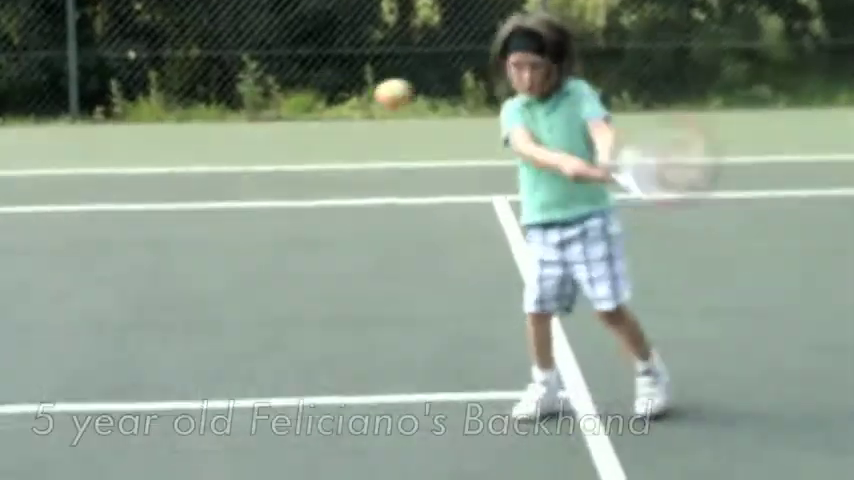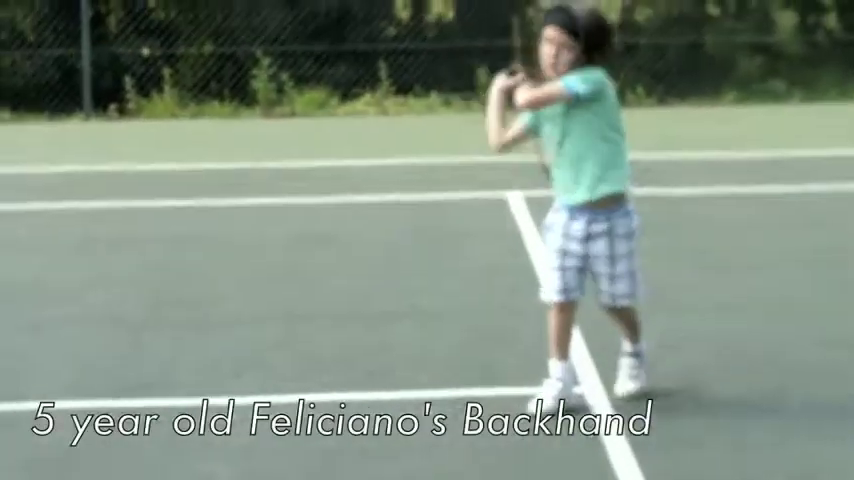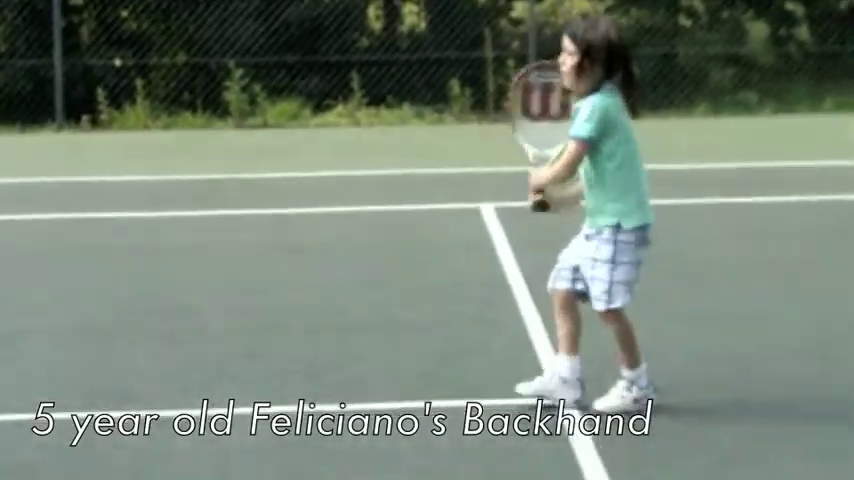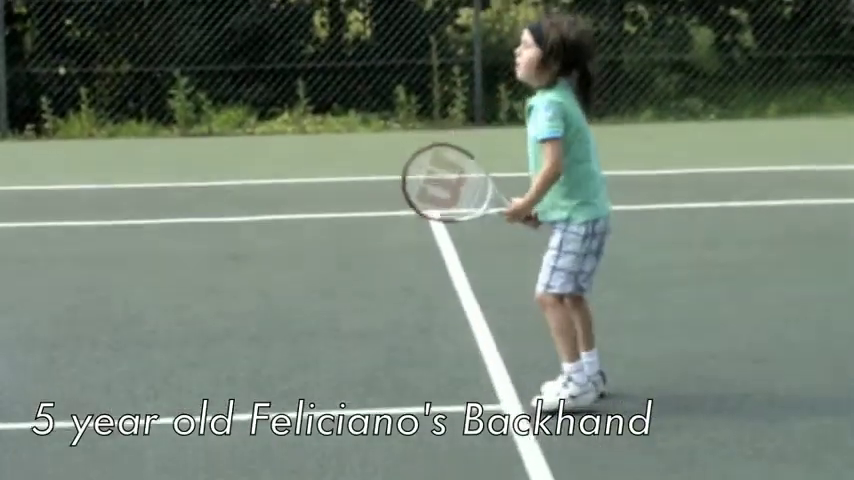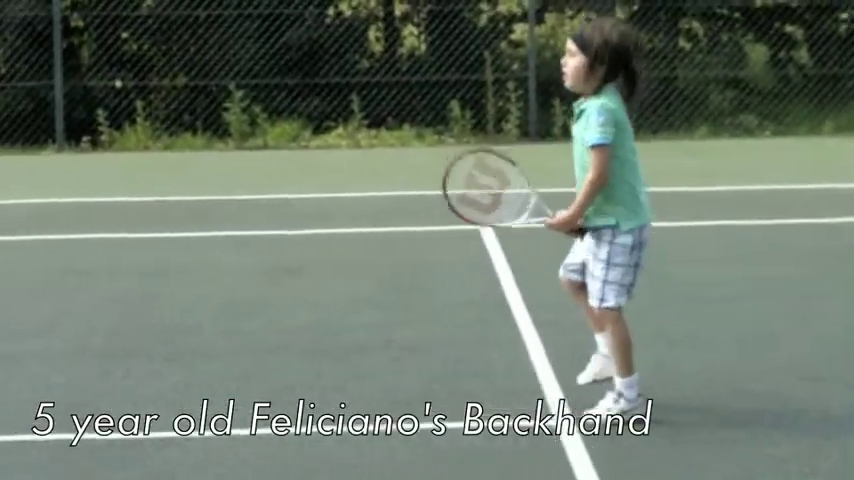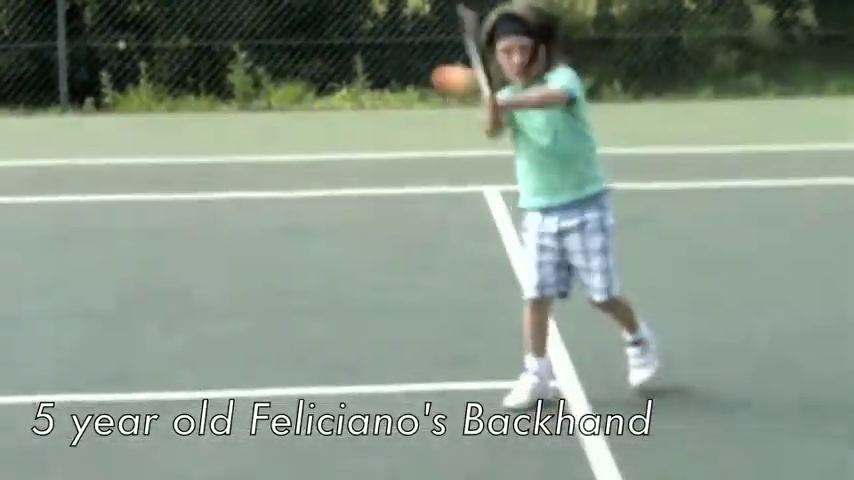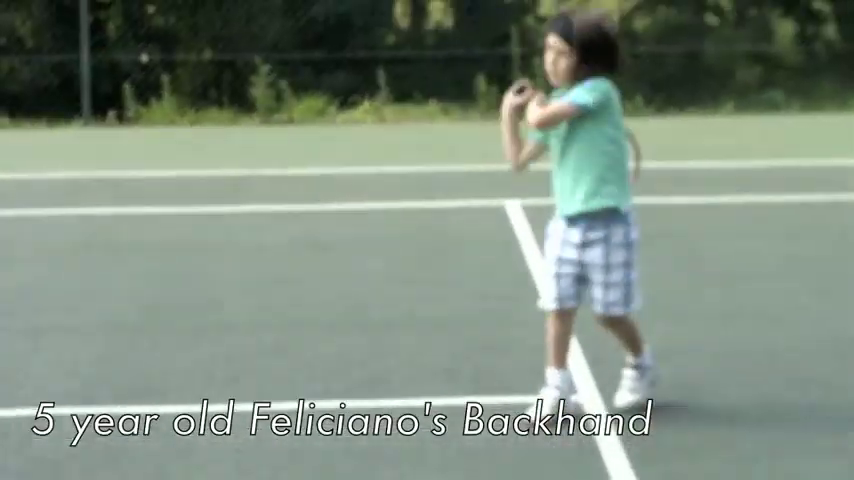
dt=0.4s
person 1, frame 1
left shoulder: (580, 95)
right shoulder: (515, 110)
left elbow: (602, 133)
right elbow: (526, 149)
left wrist: (604, 162)
right wrist: (564, 163)
left hip: (590, 223)
right hip: (542, 229)
left knee: (610, 308)
right knee: (538, 312)
left ankle: (649, 373)
right ankle: (545, 387)
person 1, frame 2
left shoulder: (592, 80)
right shoulder: (547, 101)
left elbow: (531, 96)
right elbow: (499, 141)
left wrist: (523, 88)
right wrist: (496, 92)
left hip: (607, 214)
right hip: (566, 215)
left knee: (617, 301)
right knee: (559, 300)
left ankle: (634, 352)
right ankle: (561, 384)
person 1, frame 3
left shoulder: (596, 107)
right shoulder: (595, 103)
left elbow: (567, 167)
left wrist: (538, 178)
right wrist: (573, 194)
left hip: (620, 225)
right hip: (600, 223)
left knee: (608, 306)
right knee: (562, 290)
left ankle: (636, 385)
right ankle: (565, 376)
person 1, frame 4
left shoulder: (549, 105)
right shoulder: (555, 98)
left elbow: (553, 167)
left wrist: (527, 203)
right wrist: (534, 205)
left hip: (576, 217)
right hip: (579, 214)
left knee: (550, 296)
right knee: (570, 295)
left ankle: (577, 382)
right ankle: (588, 372)
person 1, frame 5
left shoulder: (601, 111)
right shoulder: (595, 105)
left elbow: (597, 174)
left wrist: (573, 214)
right wrist: (581, 215)
left hip: (620, 224)
right hip: (603, 221)
left knee: (606, 306)
right knee: (572, 278)
left ankle: (627, 393)
right ankle: (608, 354)
person 1, frame 6
left shoulder: (562, 79)
right shoulder: (504, 99)
left elbow: (556, 96)
right elbow: (492, 128)
left wrist: (518, 98)
right wrist: (494, 107)
left hip: (584, 209)
right hip: (540, 214)
left knee: (602, 296)
right knee: (536, 298)
left ankle: (638, 340)
right ankle: (536, 374)
person 1, frame 7
left shoulder: (597, 91)
right shoulder: (561, 104)
left elbow: (540, 120)
right elbow: (518, 160)
left wrist: (532, 102)
right wrist: (509, 111)
left hip: (607, 223)
right hip: (566, 224)
left knee: (612, 312)
right knee: (558, 307)
left ankle: (640, 364)
right ankle: (557, 389)
